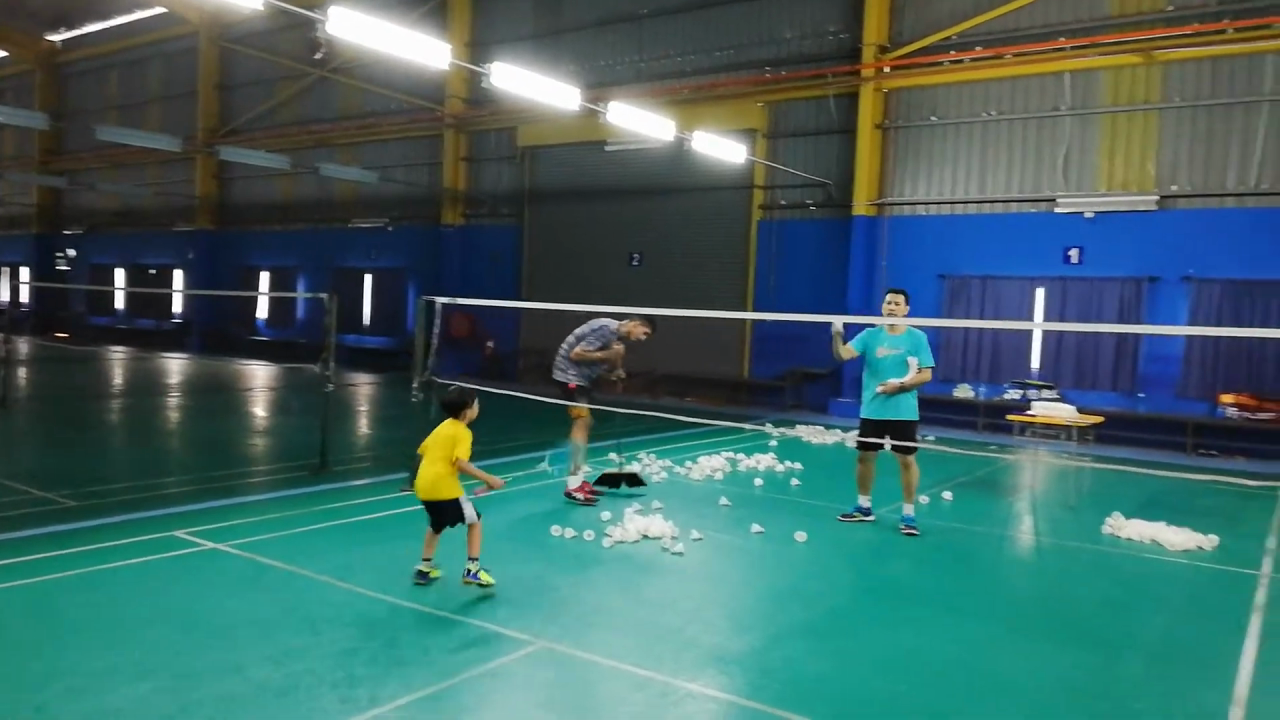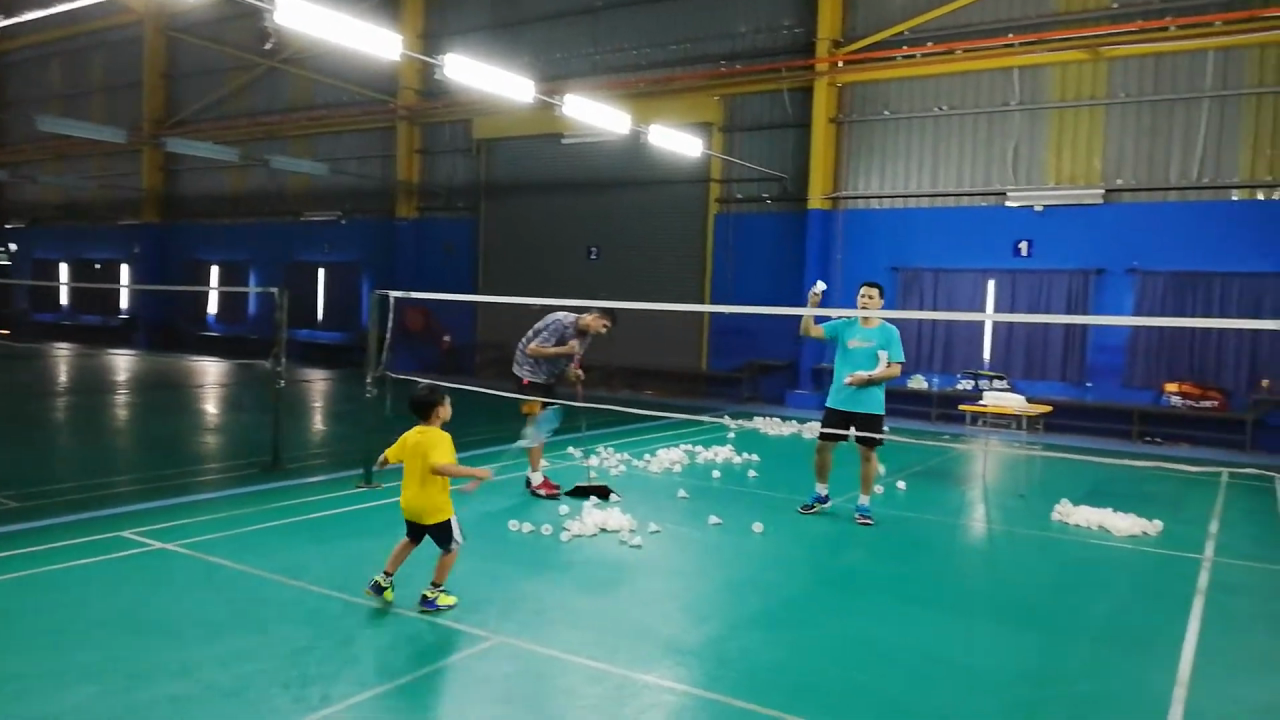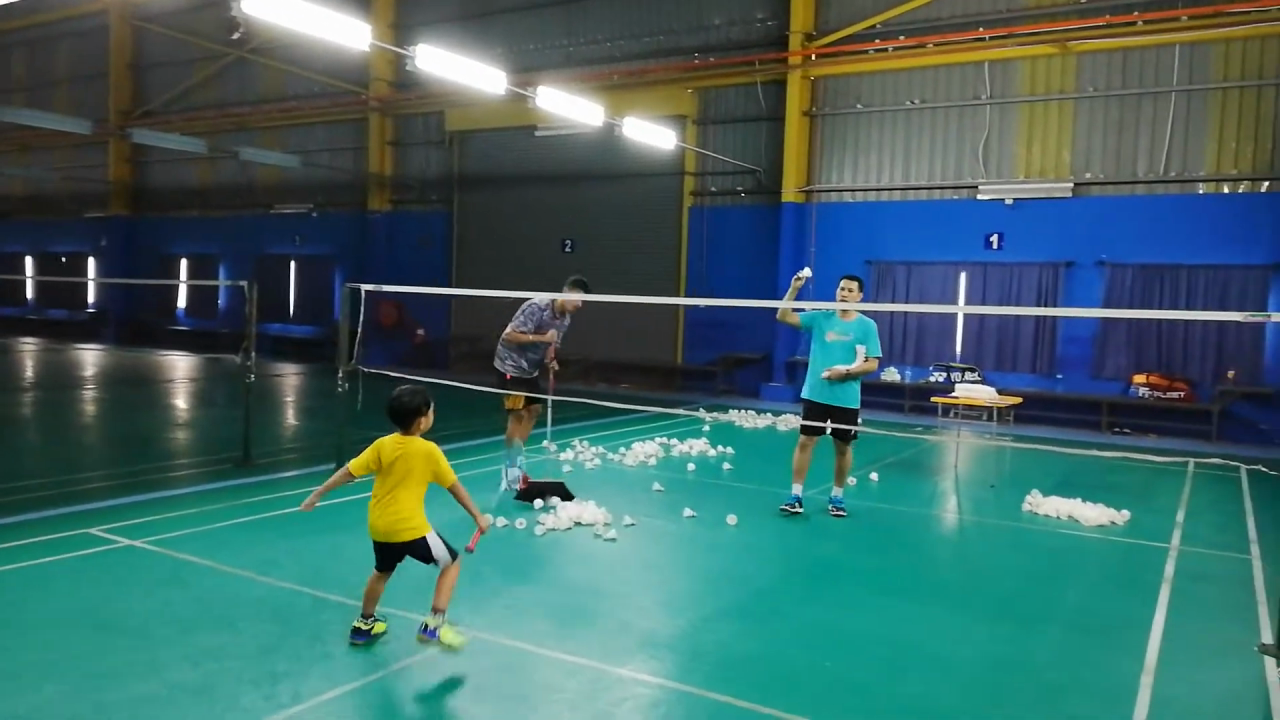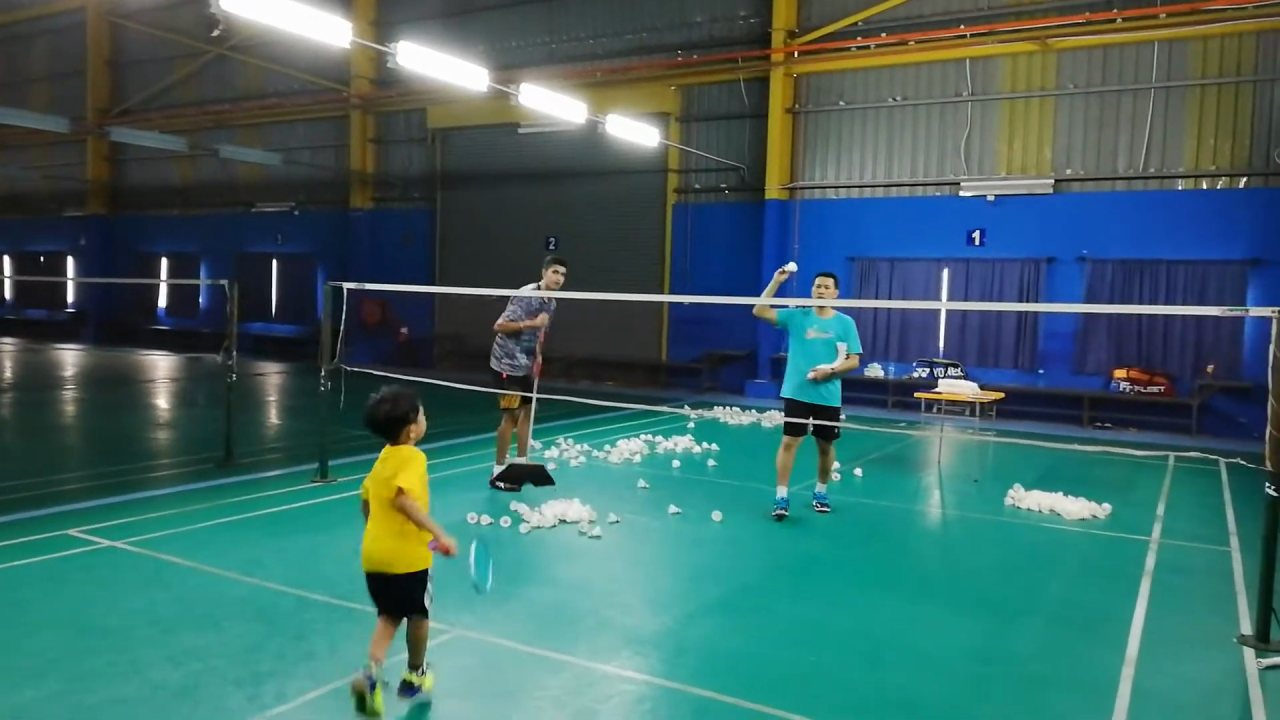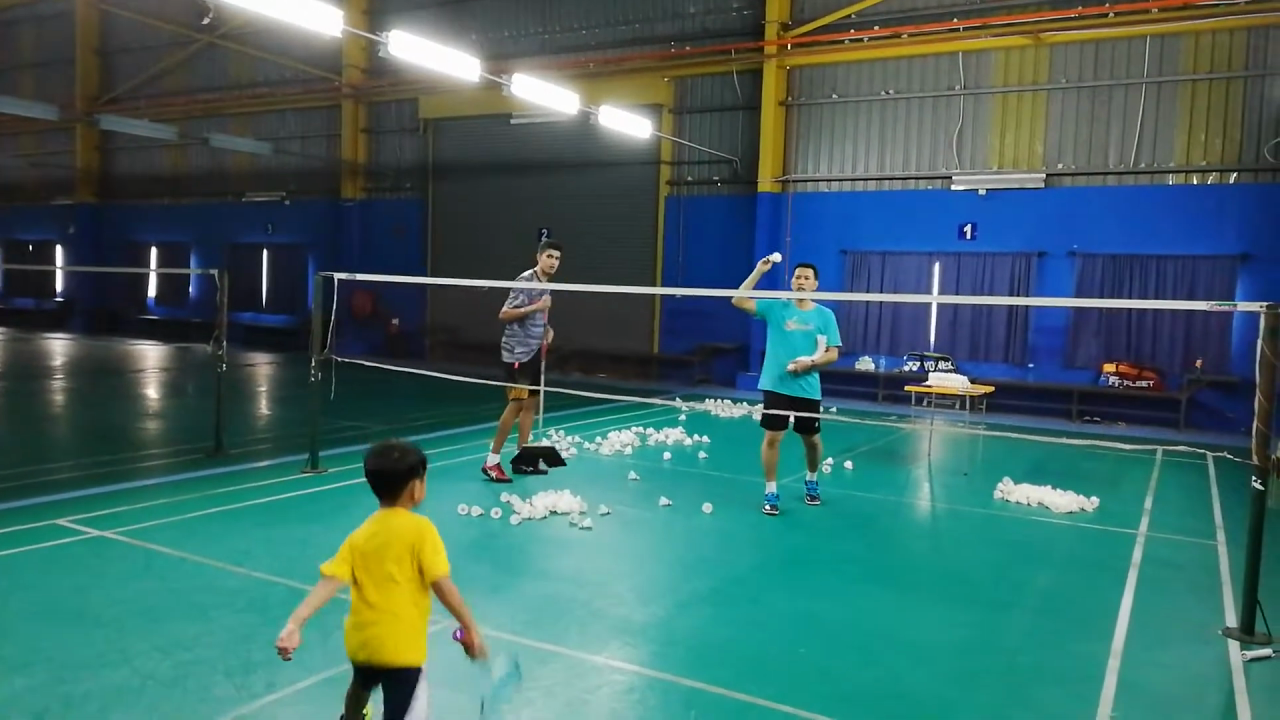
dt=0.3s
person 1, frame 1
left shoulder: (442, 427)
right shoulder: (463, 433)
left elbow: (423, 452)
right elbow: (461, 463)
right wrist: (487, 478)
left hip: (424, 487)
right hip: (445, 489)
left knee: (437, 526)
right knee: (475, 522)
left ankle: (425, 568)
right ankle: (472, 568)
person 1, frame 2
left shoulder: (410, 436)
right shoulder: (441, 438)
left elbow: (385, 459)
right elbow: (439, 466)
left wrist: (379, 466)
right wrist: (476, 473)
left hip: (410, 505)
right hip: (435, 509)
left knee: (411, 539)
right knee: (452, 546)
left ankle: (383, 581)
right ankle: (432, 594)
person 1, frame 3
left shoulder: (381, 446)
right shoulder: (430, 451)
left elbow: (349, 472)
right elbow: (454, 486)
left wrist: (318, 493)
right wrist: (477, 515)
left hip: (380, 525)
right hip: (410, 526)
left knee: (383, 570)
right knee: (452, 563)
left ankle: (364, 623)
right ankle: (435, 624)
person 1, frame 4
left shoulder: (383, 458)
right shoulder: (413, 457)
left elbow: (366, 501)
right elbow: (403, 499)
right wrist: (439, 534)
left hip: (374, 554)
right hip: (408, 556)
left knee: (389, 615)
right knee: (418, 614)
left ankle: (370, 676)
right ankle: (414, 676)
person 1, frame 5
left shoulder: (359, 536)
right shoulder: (421, 528)
left elbow: (327, 583)
right elbow: (441, 582)
left wrist: (294, 625)
right wrist: (471, 629)
left hip: (362, 643)
right hip: (402, 648)
left knee: (362, 684)
person 2, frame 1
left shoulder: (917, 338)
right shoulder: (870, 335)
left elbow: (926, 375)
right elbow: (842, 354)
left wrist: (899, 385)
right wrist: (837, 337)
left hip: (904, 412)
right hip: (872, 410)
left knee: (906, 460)
right knee: (864, 456)
left ankle: (908, 514)
right ankle: (864, 507)
person 2, frame 2
left shoulder: (889, 332)
right shoulder: (843, 326)
left elbow: (895, 370)
right elbow: (807, 332)
left wrist: (867, 377)
right wrist: (812, 306)
left hip: (870, 405)
right hip: (838, 401)
left knee: (868, 453)
right knee: (823, 446)
left ankle: (863, 505)
right ankle: (821, 494)
person 2, frame 3
left shoulder: (867, 326)
right shoulder: (820, 318)
left elbow: (872, 364)
right elbow: (783, 317)
left wrist: (845, 371)
right wrist: (794, 289)
left hip: (847, 399)
right hip: (815, 394)
left knee: (843, 447)
right knee: (805, 442)
left ankle: (837, 497)
right ankle: (796, 496)
person 2, frame 4
left shoulder: (845, 323)
right shoulder: (796, 316)
left elbow: (853, 361)
right elbow: (759, 311)
left wrist: (830, 371)
right wrist: (776, 282)
left hip: (828, 396)
right hip: (796, 393)
left knee: (826, 446)
right knee: (789, 442)
left ankle: (820, 492)
right ankle: (781, 498)
person 2, frame 5
left shoulder: (825, 315)
right shoulder: (775, 307)
left elbow: (833, 354)
right elbow: (739, 300)
left wrist: (810, 363)
right wrist: (758, 271)
left hip: (808, 388)
right hip: (775, 385)
left knee: (811, 439)
right knee: (772, 437)
left ankle: (811, 480)
right ankle: (771, 493)
person 3, frame 1
left shoulder: (619, 338)
right shoulder: (606, 329)
right elbow: (576, 354)
left wrist: (613, 373)
right wrist: (608, 354)
left hip: (583, 378)
right hip: (569, 374)
left knee: (585, 425)
right knee: (581, 423)
left ankle: (578, 480)
right ankle: (573, 485)
person 3, frame 2
left shoulder: (584, 336)
right shoulder: (560, 323)
left elbow: (565, 362)
right elbow: (531, 350)
left wrist: (573, 374)
right wrist: (564, 350)
left hip: (547, 375)
right hip: (529, 370)
right knee: (535, 420)
left ankle: (535, 475)
right ankle: (536, 481)
person 3, frame 3
left shoulder: (565, 320)
right shoulder: (536, 308)
right elbow: (508, 335)
left wrist: (550, 361)
right wrist: (540, 338)
left hip: (530, 368)
right hip: (511, 365)
left knee: (534, 410)
right knee: (517, 415)
left ankle: (513, 463)
right ankle: (512, 474)
person 3, frame 4
left shoulder: (551, 303)
right shoulder: (525, 296)
right elbow: (499, 326)
left wrist: (537, 355)
right wrist: (532, 323)
left hip: (525, 363)
right hip: (507, 363)
left knee: (529, 409)
right knee: (511, 414)
left ankle: (521, 463)
right ankle: (498, 473)
person 3, frame 5
left shoulder: (546, 285)
right shoulder: (525, 281)
right elbow: (505, 315)
left wrist: (547, 329)
right wrist: (536, 307)
left hip: (534, 352)
right hip: (518, 351)
left knee: (531, 403)
right knee: (517, 404)
left ankle: (522, 459)
right ankle: (492, 461)
